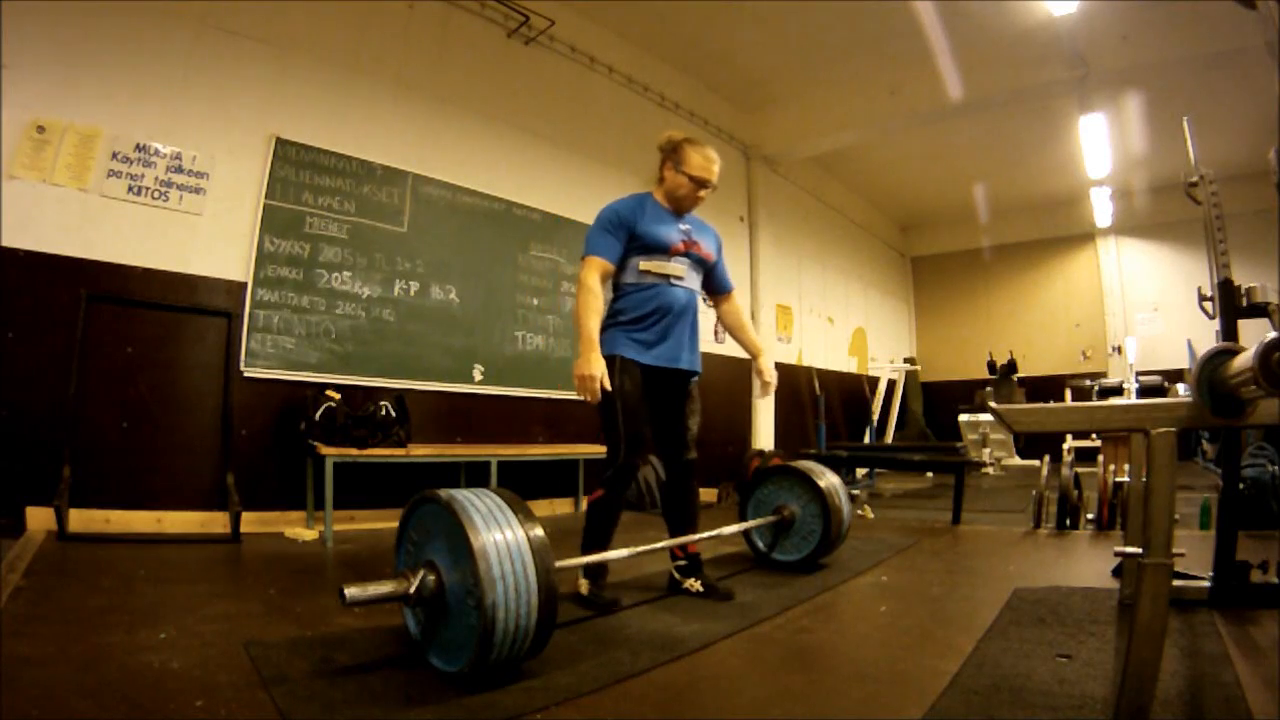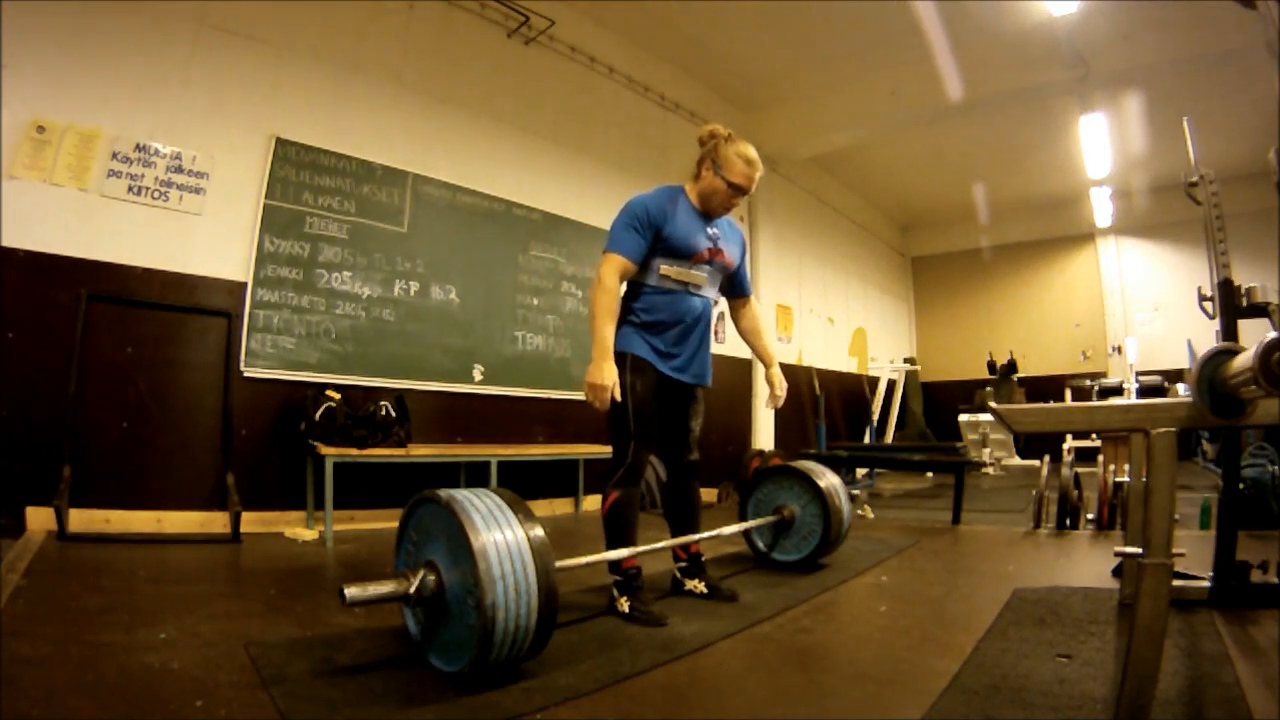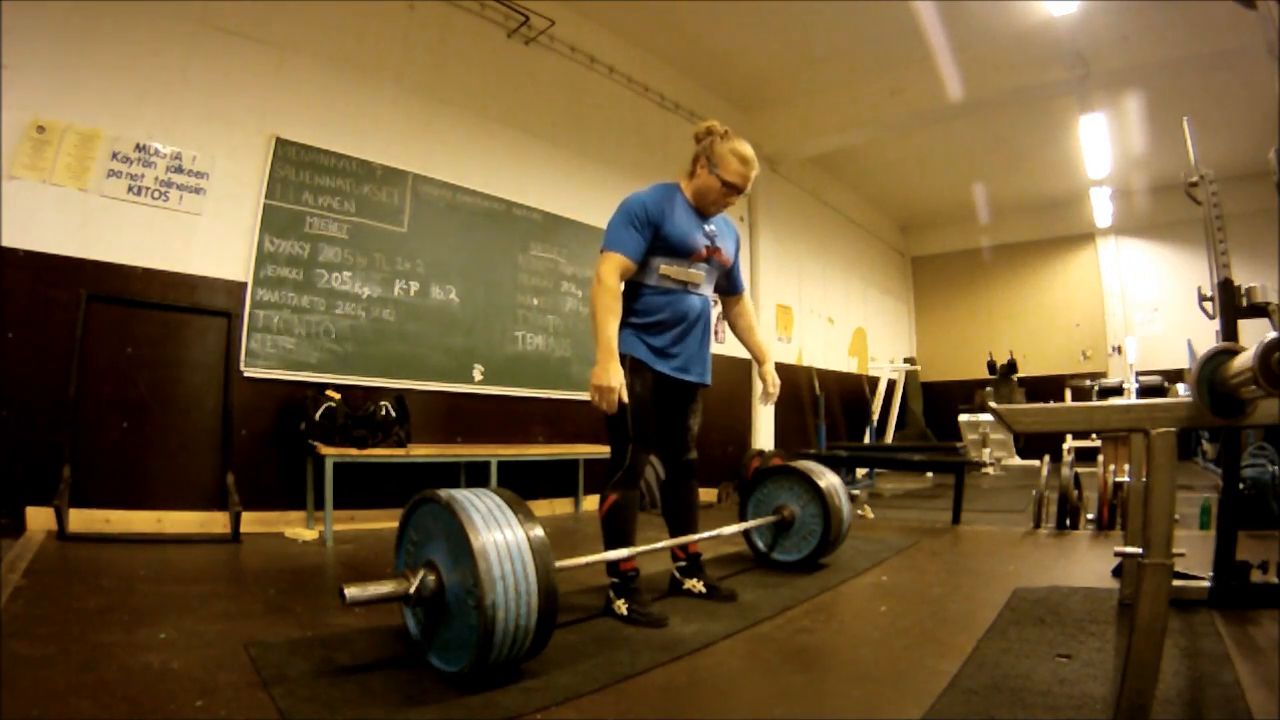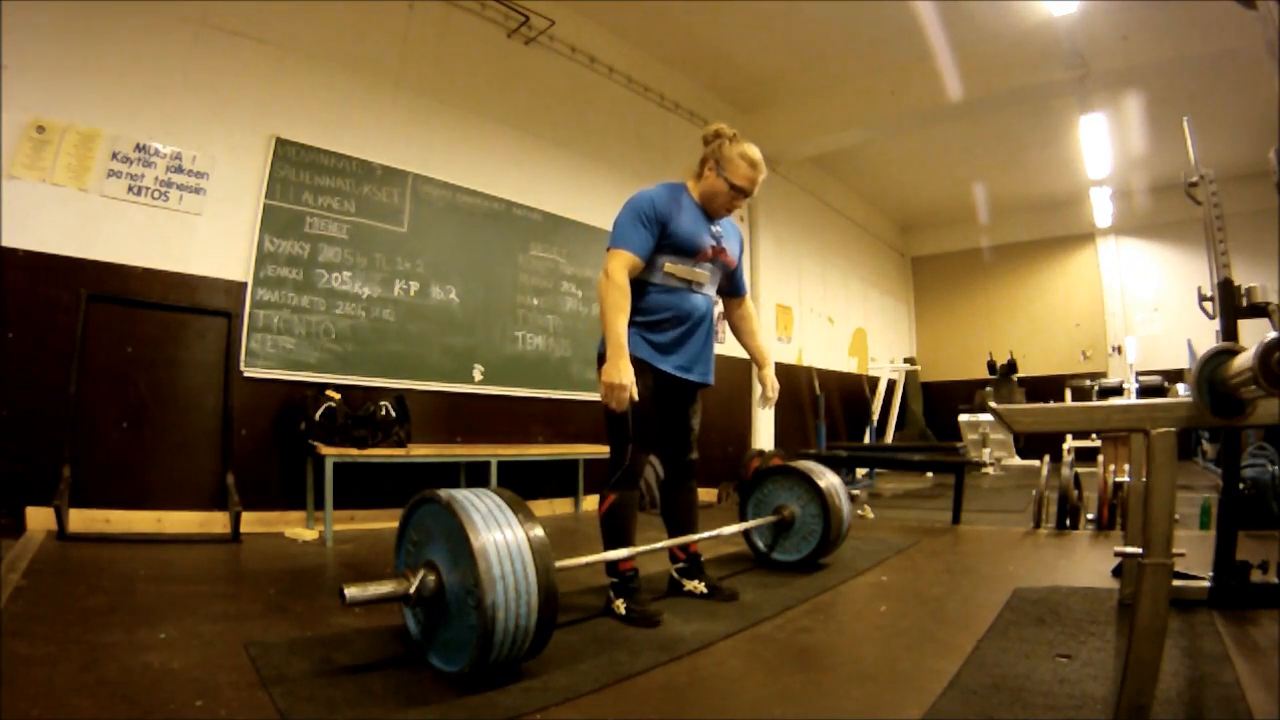
dt=1s
person 1, frame 1
left shoulder: (706, 236)
right shoulder: (624, 215)
left elbow: (726, 301)
right elbow: (591, 281)
left wrist: (759, 355)
right wrist: (589, 349)
left hip: (679, 364)
right hip: (628, 358)
left knee: (682, 465)
right knee: (626, 462)
left ankle: (686, 567)
right ankle: (589, 572)
person 1, frame 2
left shoulder: (732, 237)
right shoulder: (650, 209)
left elbow: (743, 306)
right elbow: (610, 277)
left wrist: (771, 364)
right wrist: (602, 356)
left hip: (687, 366)
right hip: (638, 357)
left knee: (684, 466)
right knee: (631, 465)
left ankle: (689, 569)
right ankle: (625, 584)
person 1, frame 3
left shoulder: (726, 233)
right shoulder: (647, 206)
left elbow: (736, 302)
right elbow: (608, 277)
left wrist: (764, 360)
right wrist: (607, 358)
left hip: (686, 365)
right hip: (637, 358)
left knee: (682, 466)
right knee: (630, 466)
left ankle: (688, 570)
right ankle: (622, 587)
person 1, frame 4
left shoulder: (731, 235)
right shoulder: (654, 204)
left elbow: (738, 305)
right elbow: (616, 274)
left wrist: (764, 364)
right wrist: (617, 356)
left hip: (687, 365)
right hip: (640, 358)
left knee: (682, 466)
right knee: (629, 465)
left ankle: (686, 569)
right ankle: (622, 587)
